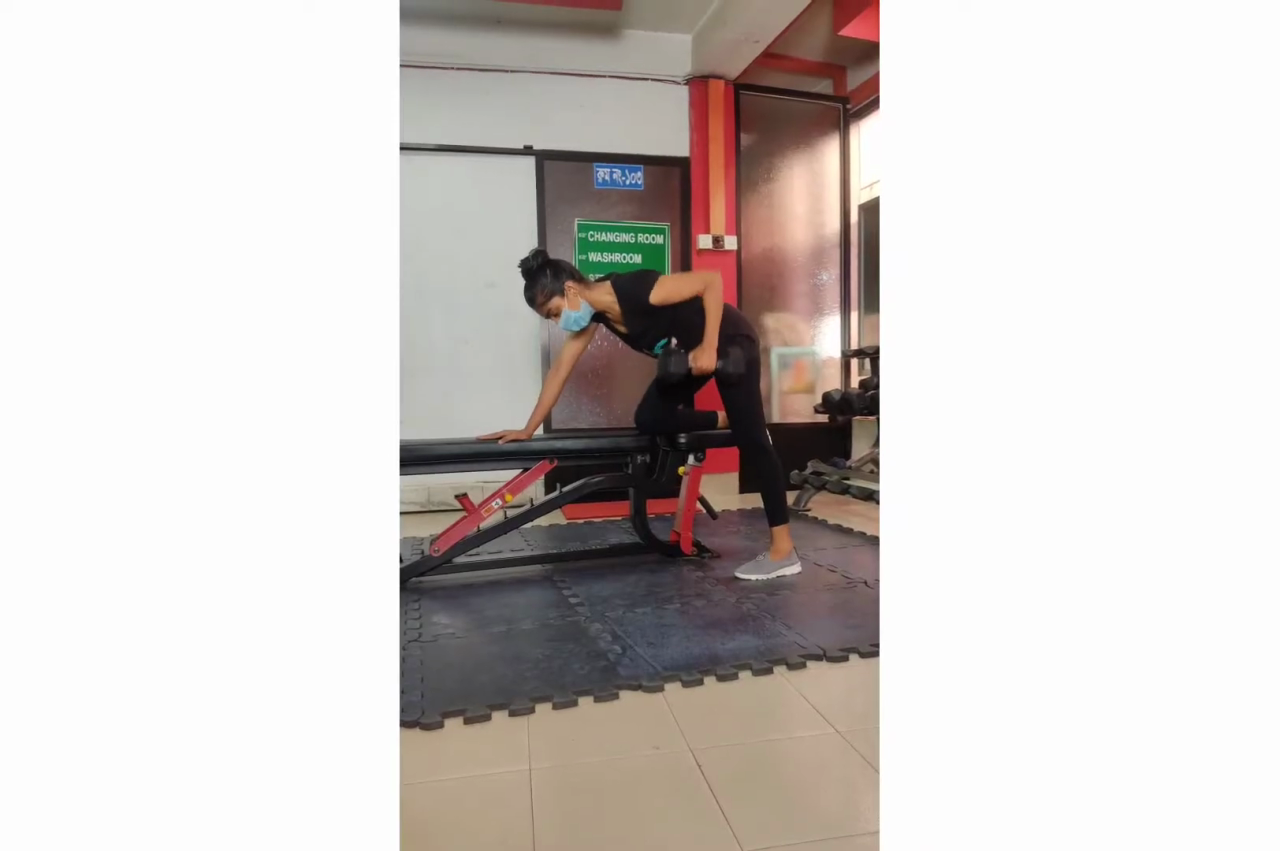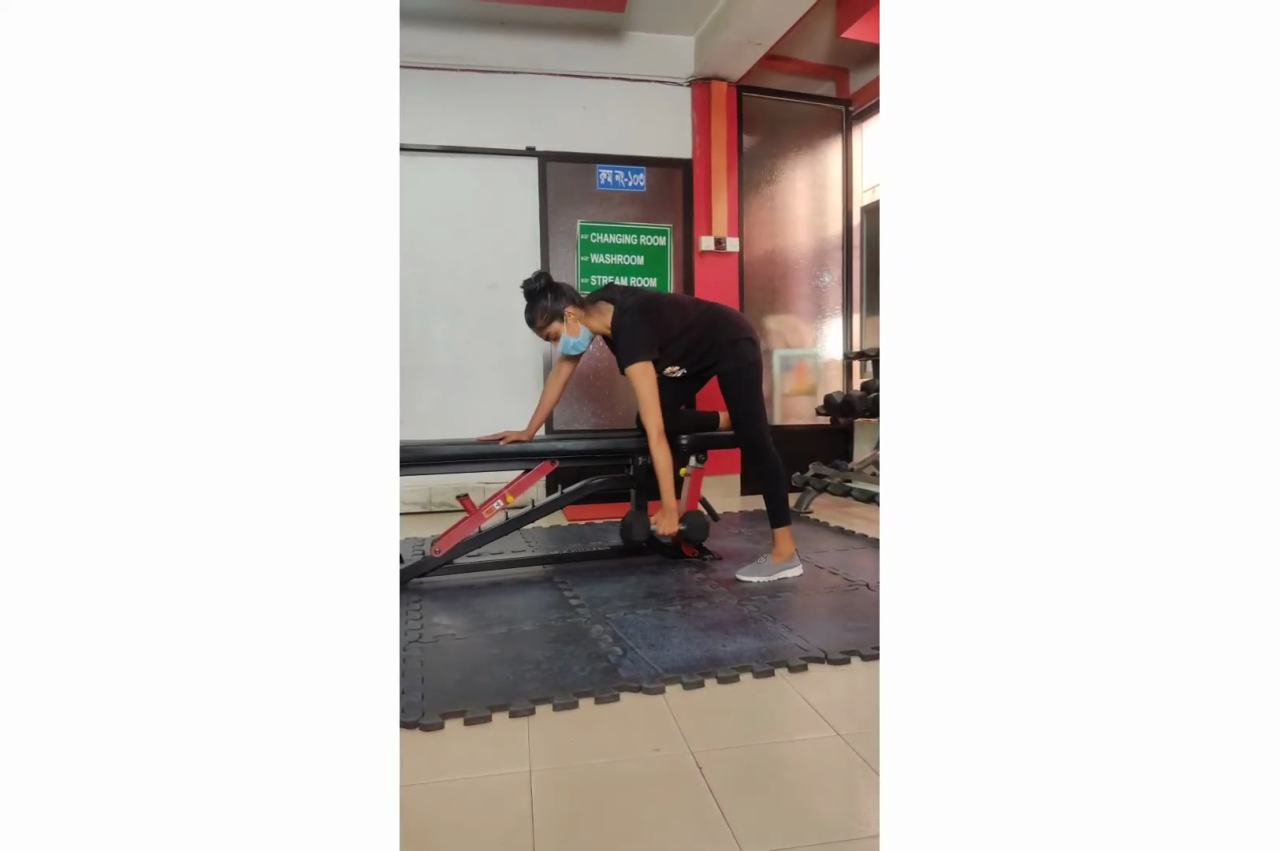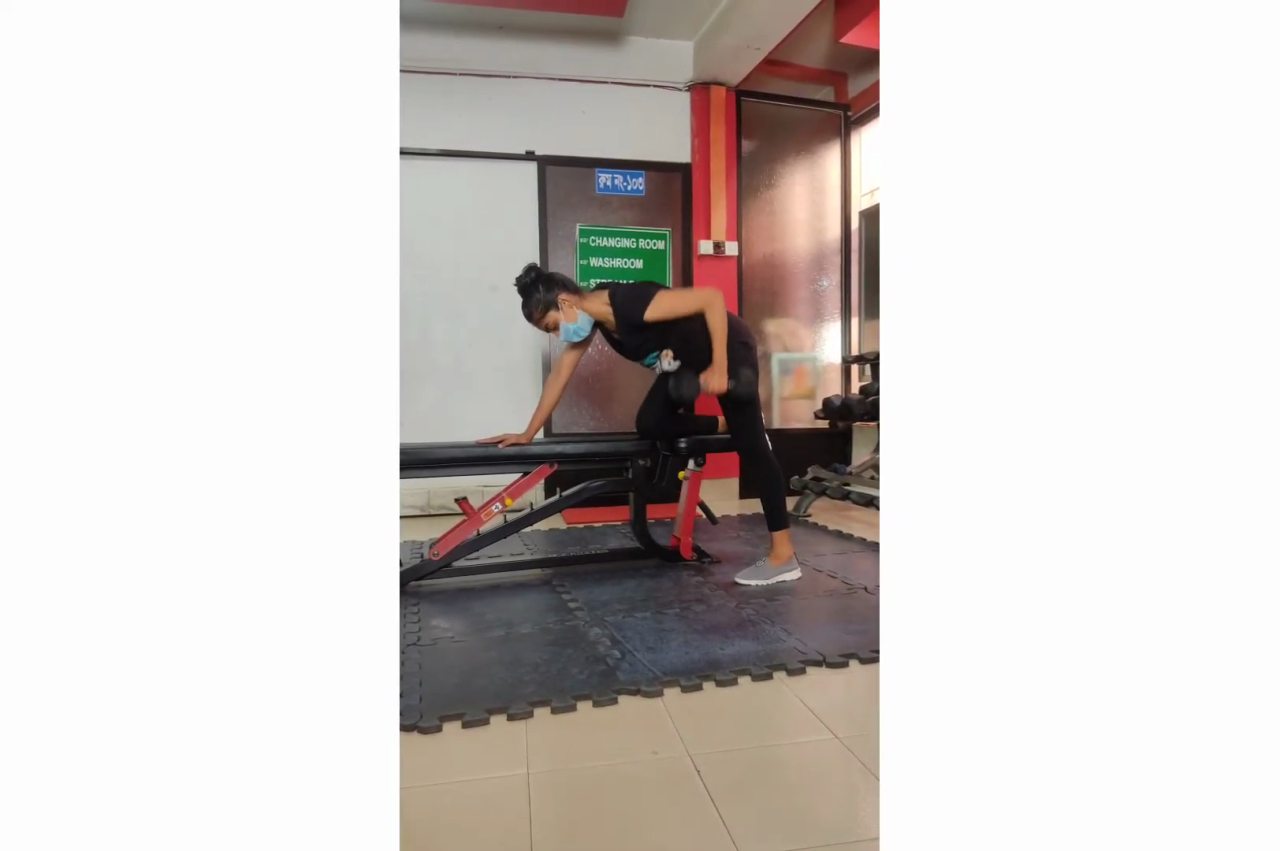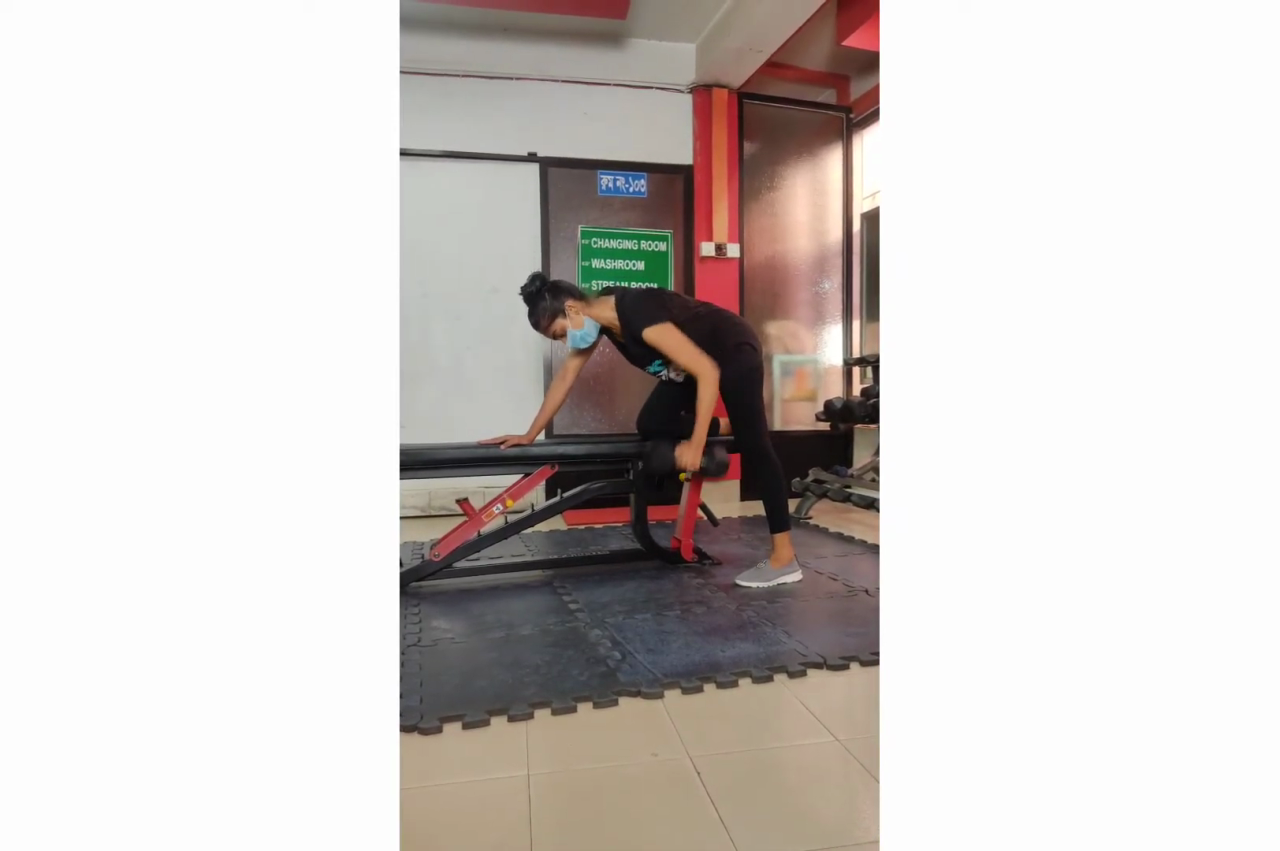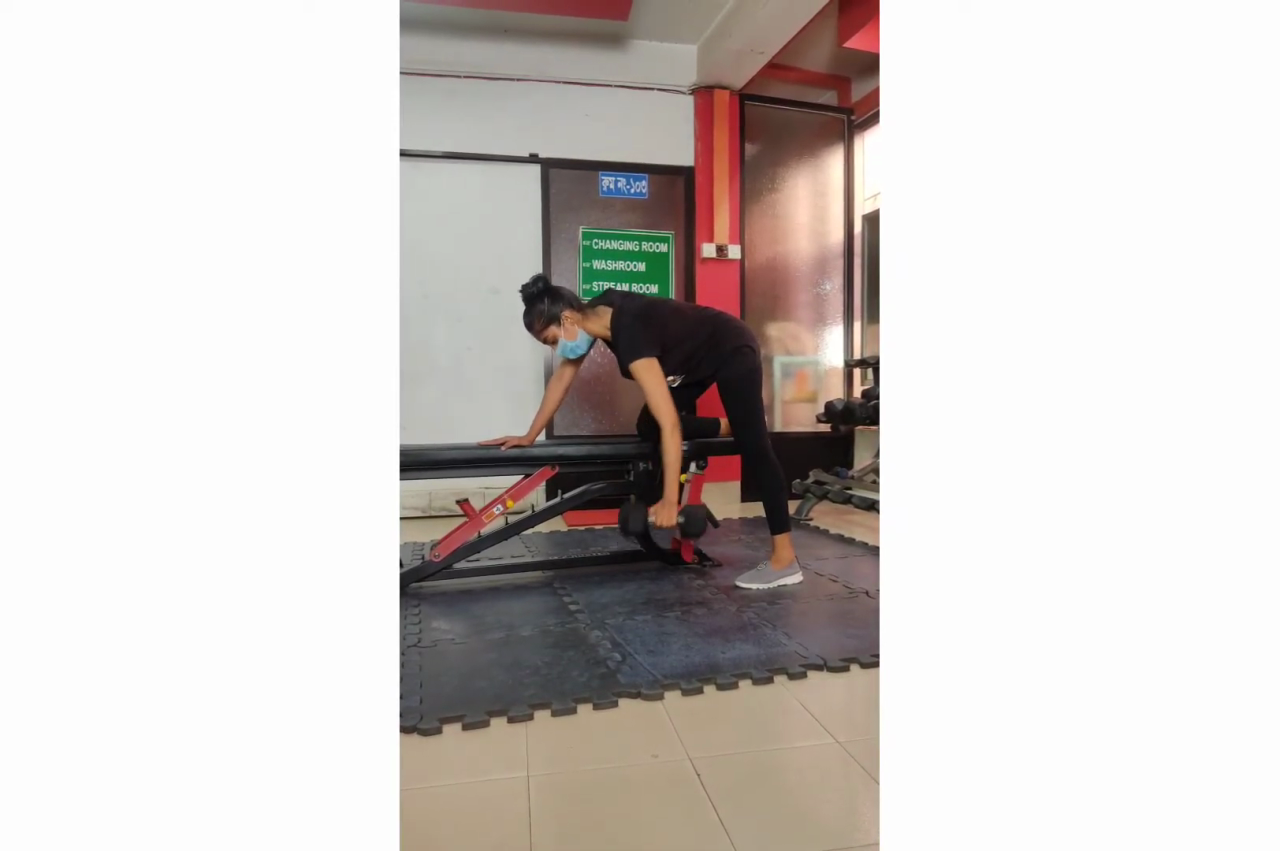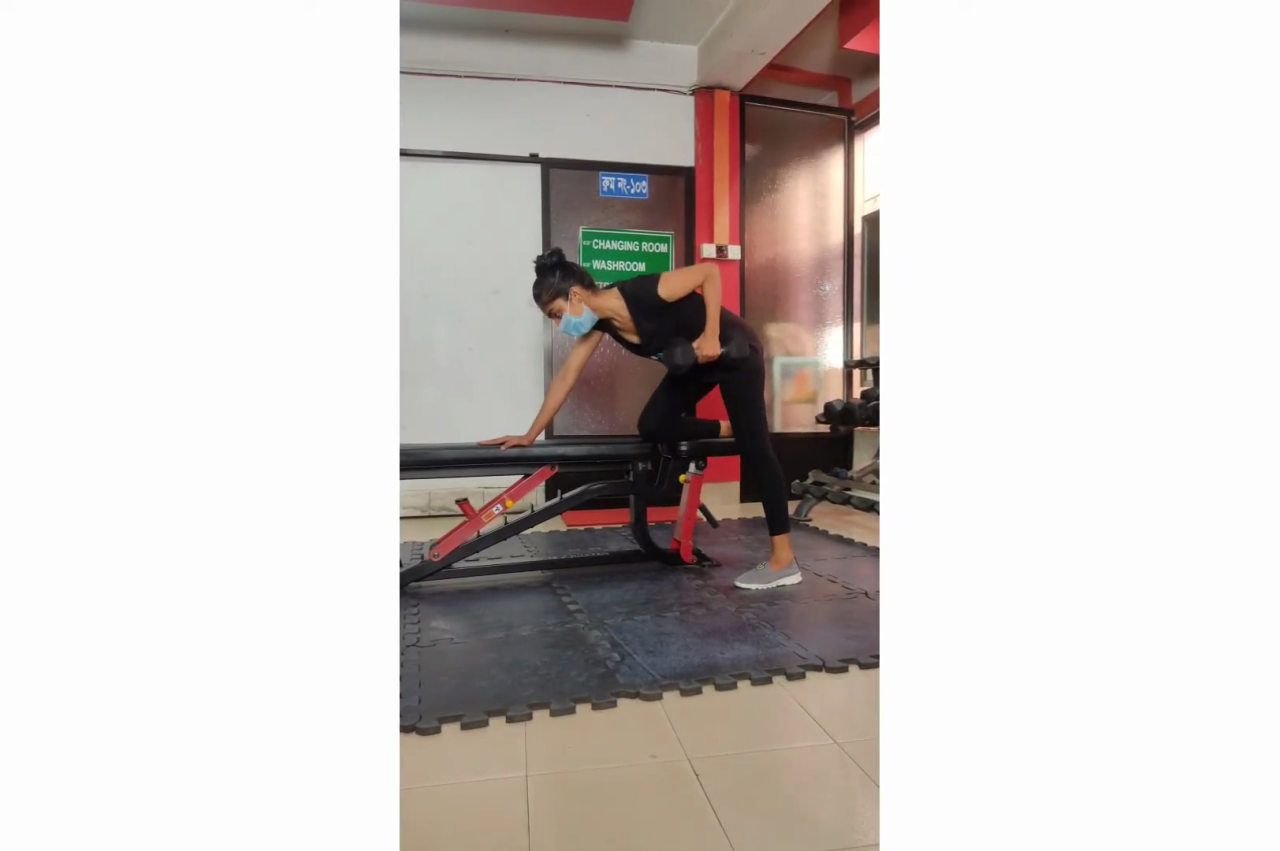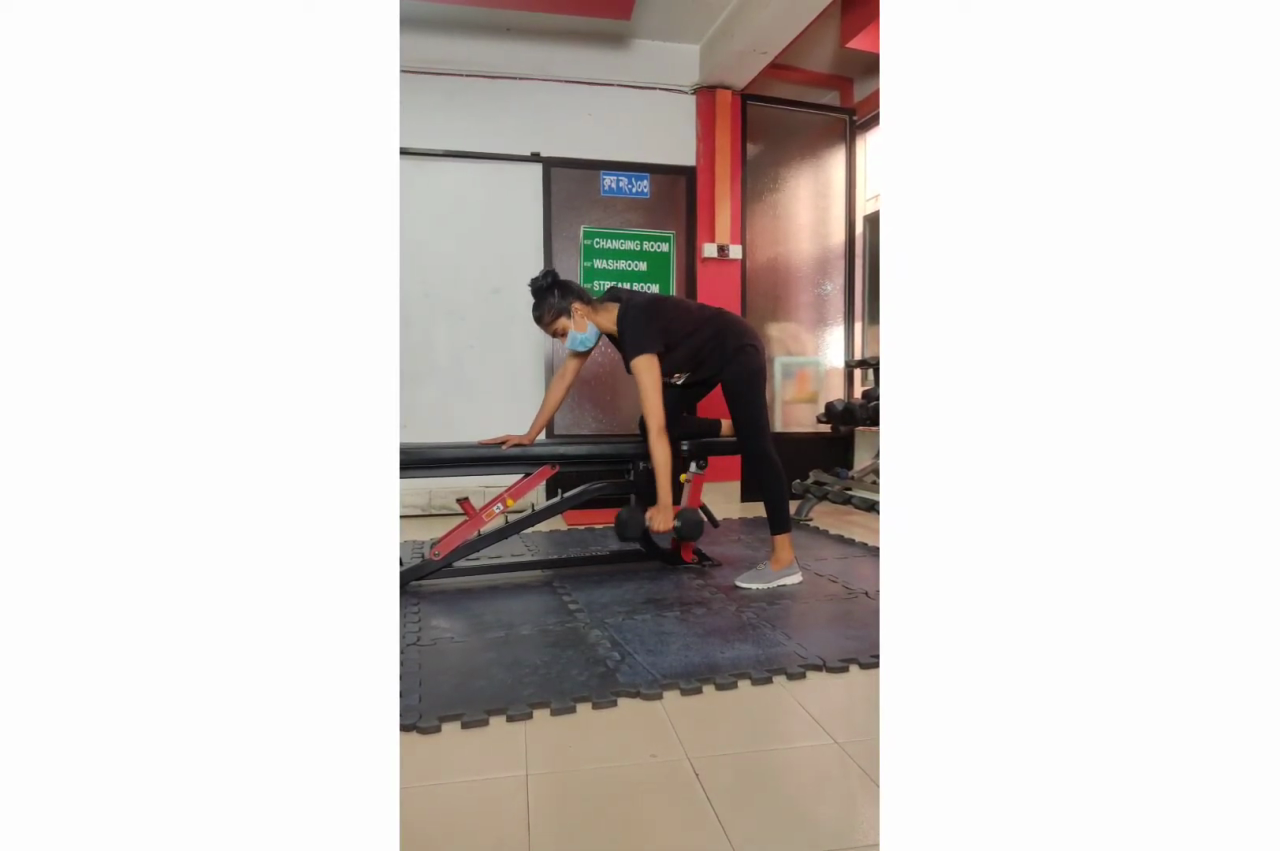
dt=0.7s
person 1, frame 1
left shoulder: (635, 292)
right shoulder: (593, 305)
left elbow: (712, 280)
right elbow: (561, 367)
left wrist: (709, 347)
right wrist: (529, 429)
left hip: (729, 341)
right hip: (688, 351)
left knee: (751, 441)
right knee: (649, 420)
left ankle: (783, 551)
right ankle: (731, 419)
person 1, frame 2
left shoulder: (630, 333)
right shoulder: (593, 309)
left elbow: (657, 433)
right elbow: (561, 371)
left wrist: (669, 507)
right wrist: (529, 432)
left hip: (732, 344)
right hip: (694, 351)
left knee: (754, 444)
right knee: (654, 417)
left ankle: (785, 553)
right ankle: (731, 420)
person 1, frame 3
left shoulder: (629, 305)
right shoulder: (591, 310)
left elbow: (712, 298)
right elbow: (561, 372)
left wrist: (719, 369)
right wrist: (528, 434)
left hip: (729, 345)
right hip: (690, 355)
left knee: (750, 447)
right knee: (650, 426)
left ankle: (783, 556)
right ankle: (734, 422)
person 1, frame 4
left shoulder: (637, 313)
right shoulder: (599, 311)
left elbow: (708, 372)
right elbow: (566, 375)
left wrist: (697, 443)
right wrist: (530, 435)
left hip: (733, 349)
right hip: (693, 356)
left knee: (754, 448)
right knee: (651, 425)
left ankle: (784, 558)
right ankle: (733, 427)
person 1, frame 5
left shoulder: (631, 333)
right shoulder: (595, 314)
left elbow: (670, 423)
right elbow: (563, 376)
left wrist: (670, 500)
right wrist: (529, 437)
left hip: (732, 351)
right hip: (695, 357)
left knee: (754, 450)
right knee: (647, 428)
left ankle: (784, 559)
right ankle: (733, 427)
person 1, frame 6
left shoulder: (642, 294)
right shoulder: (601, 317)
left elbow: (709, 272)
right elbow: (568, 374)
left wrist: (710, 336)
right wrist: (530, 435)
right hip: (693, 358)
left knee: (754, 450)
right knee: (652, 427)
left ankle: (784, 560)
right ankle: (732, 428)
person 1, frame 7
left shoulder: (636, 329)
right shoulder: (602, 311)
left elbow: (658, 428)
right elbow: (565, 375)
left wrist: (664, 505)
right wrist: (530, 435)
left hip: (736, 350)
right hip: (698, 359)
left knee: (755, 449)
right knee: (650, 427)
left ankle: (785, 559)
right ankle: (734, 428)
